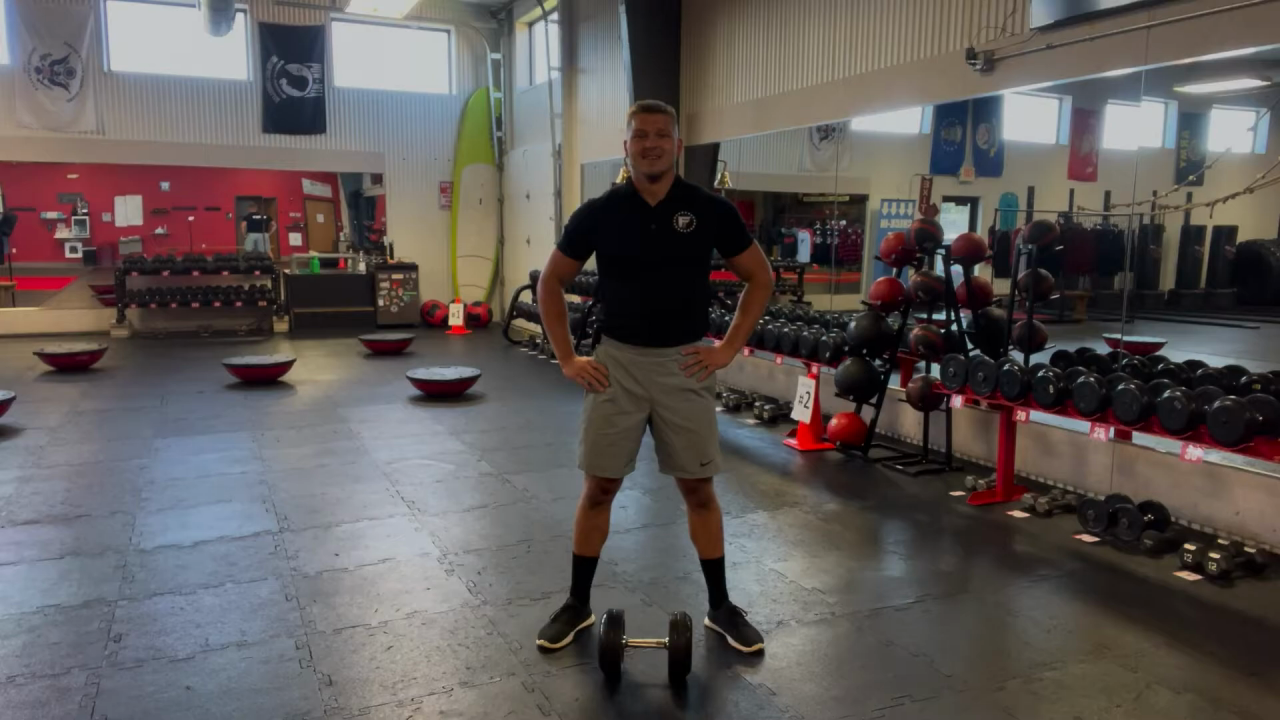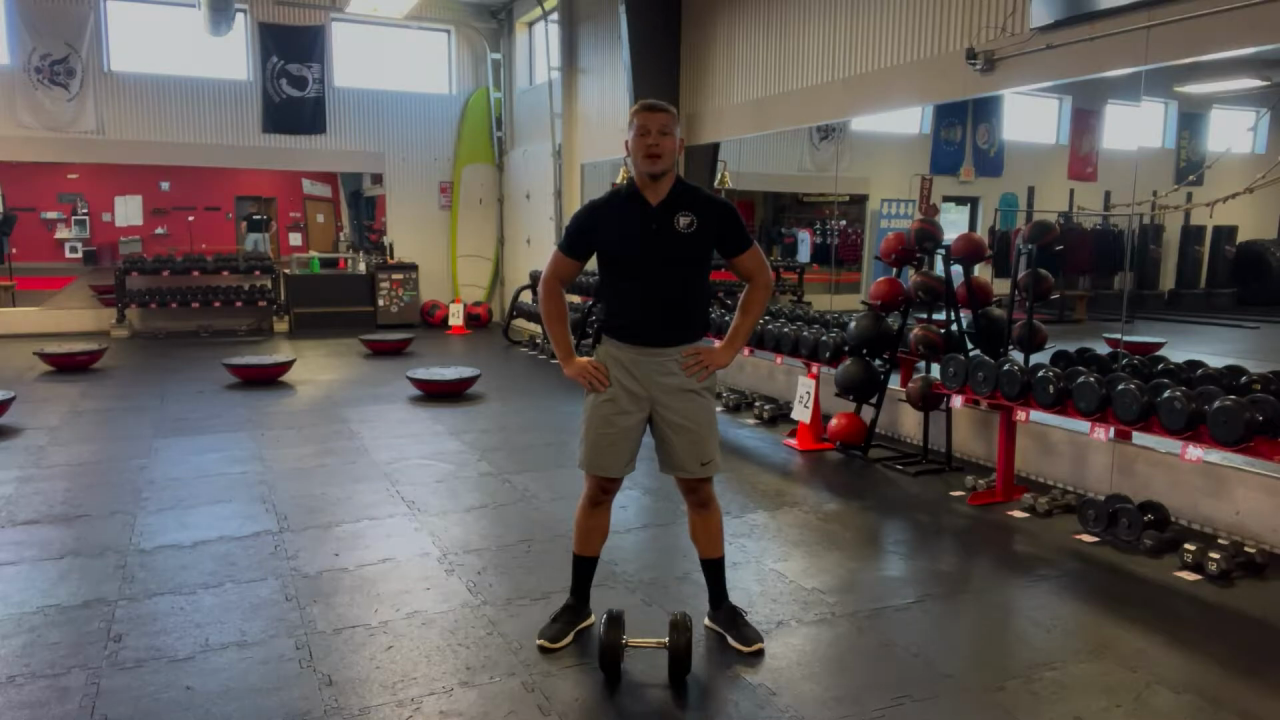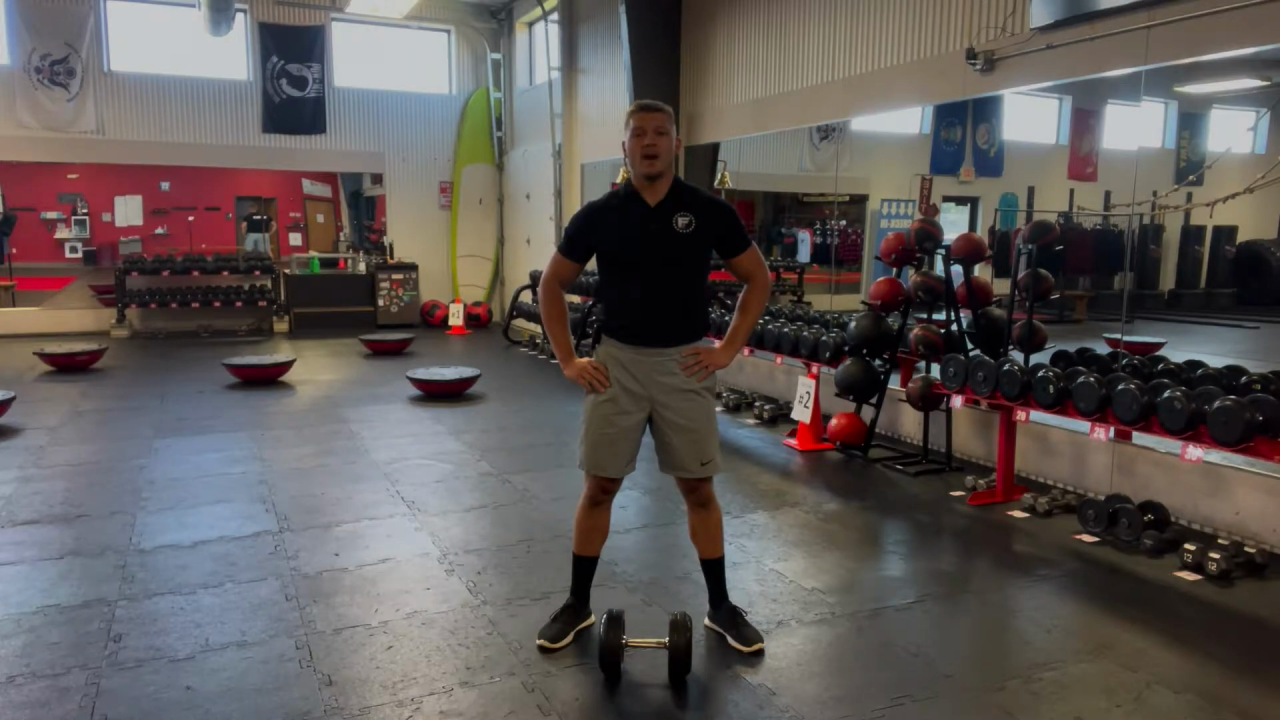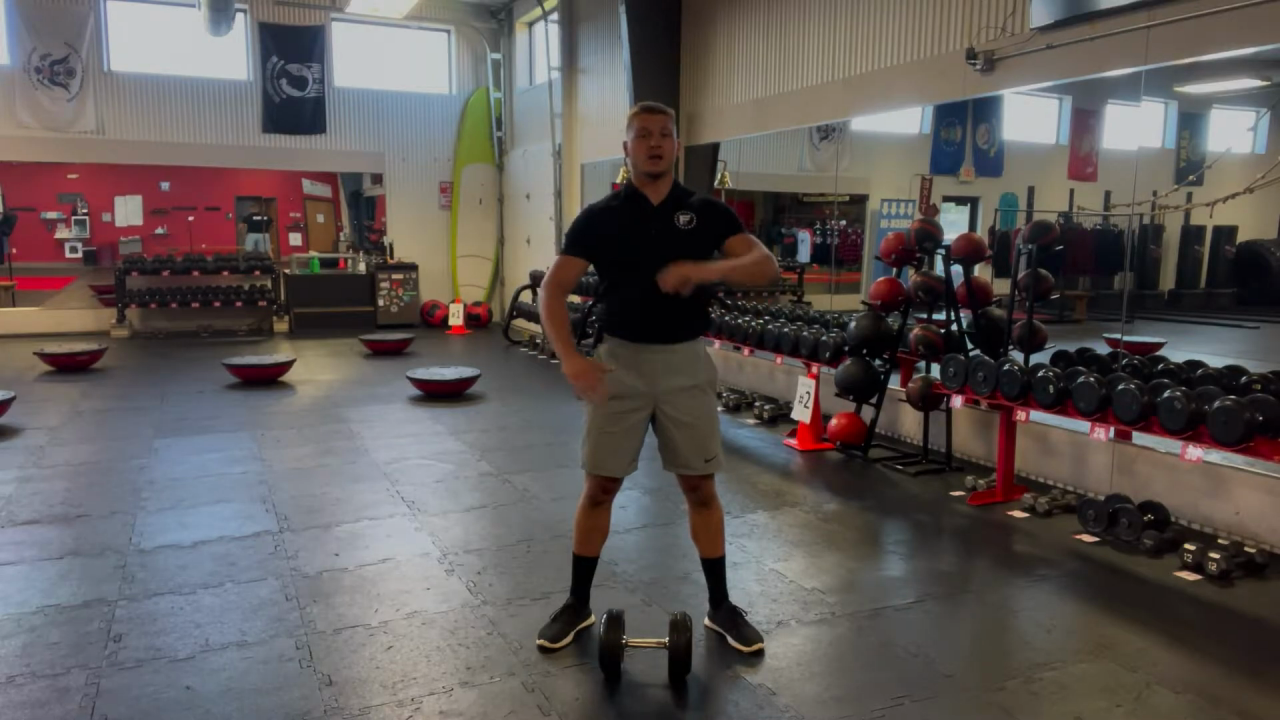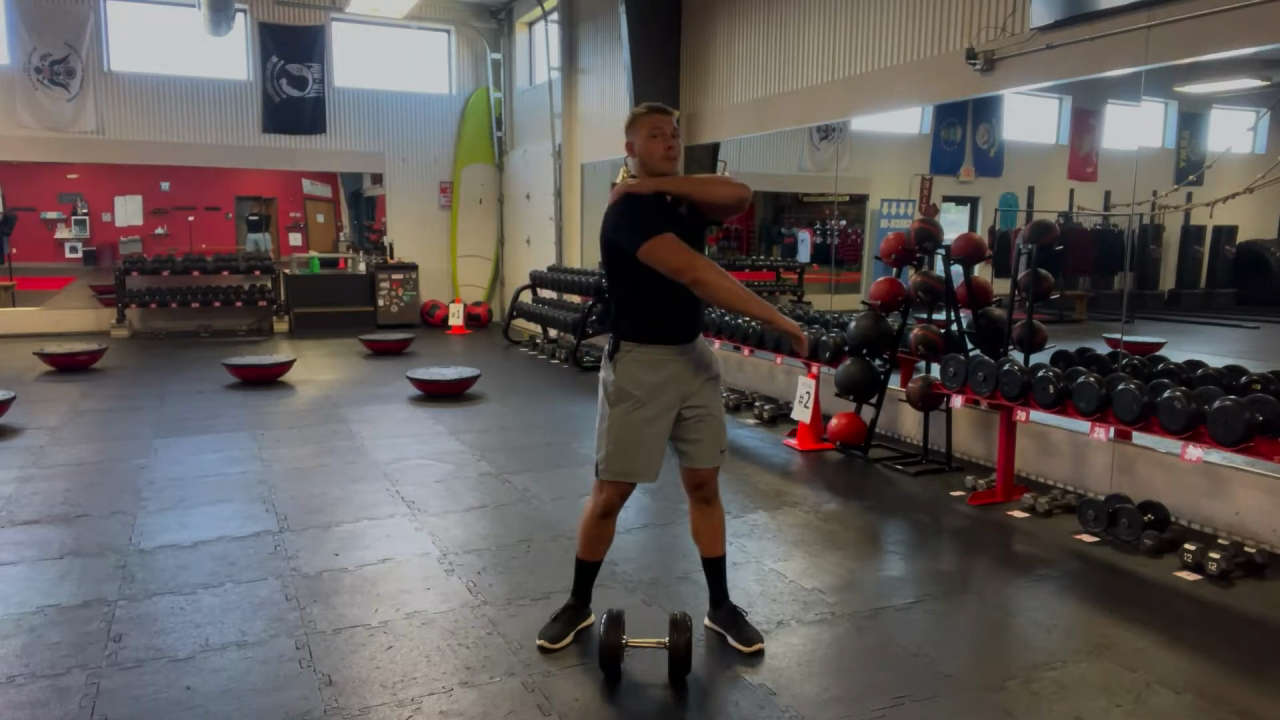
dt=1s
person 1, frame 1
left shoulder: (709, 210)
right shoulder: (599, 213)
left elbow: (760, 278)
right elbow: (550, 282)
left wrist: (729, 348)
right wrist: (567, 357)
left hip: (683, 364)
right hip: (617, 363)
left knee: (698, 488)
right knee: (599, 486)
left ankle: (720, 607)
right ankle: (577, 604)
person 1, frame 2
left shoulder: (711, 210)
right shoulder: (600, 214)
left elbow: (760, 279)
right elbow: (552, 283)
left wrist: (729, 348)
right wrist: (568, 358)
left hip: (685, 364)
right hip: (618, 362)
left knee: (699, 488)
right knee: (599, 487)
left ankle: (720, 606)
right ankle: (577, 604)
person 1, frame 3
left shoulder: (709, 211)
right shoulder: (598, 215)
left elbow: (758, 279)
right elbow: (552, 284)
left wrist: (729, 348)
right wrist: (568, 359)
left hip: (684, 365)
right hip: (618, 363)
left knee: (699, 489)
right knee: (599, 487)
left ankle: (720, 607)
right ankle: (577, 604)
person 1, frame 4
left shoulder: (707, 212)
right shoulder: (600, 217)
left elbow: (765, 267)
right elbow: (553, 288)
left wrist: (707, 270)
right wrist: (569, 355)
left hip: (686, 362)
right hip: (620, 362)
left knee: (700, 487)
right knee: (599, 487)
left ankle: (720, 606)
right ankle: (577, 604)
person 1, frame 5
left shoulder: (686, 201)
right shoulder: (629, 210)
left elbow: (738, 196)
right elbow: (694, 273)
left wrist: (662, 184)
right wrist: (775, 318)
left hip: (694, 357)
right hip: (639, 363)
left knee: (704, 485)
right knee: (610, 493)
left ankle: (720, 606)
right ankle: (578, 604)
